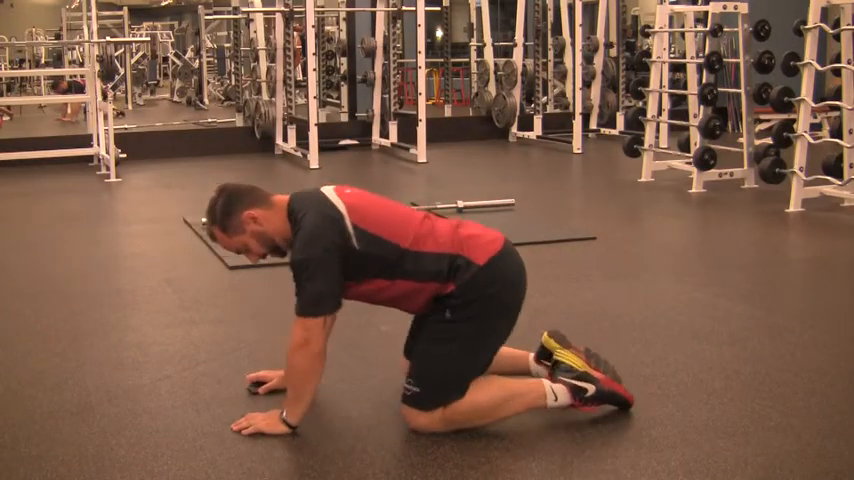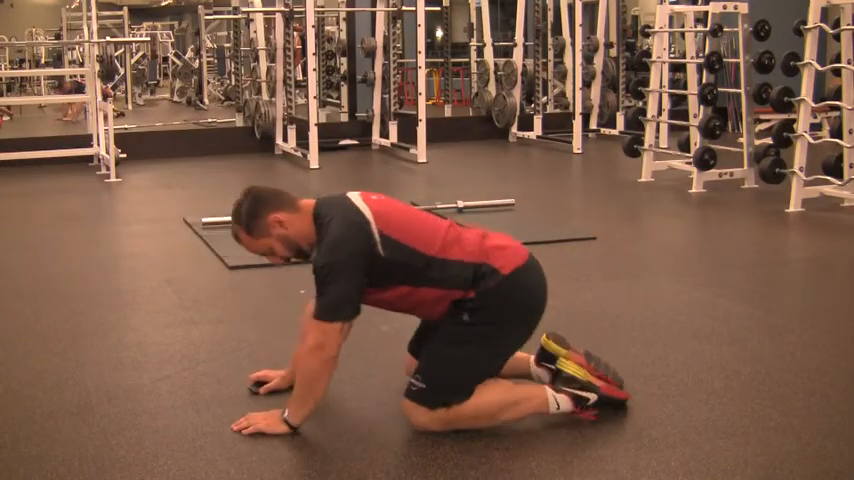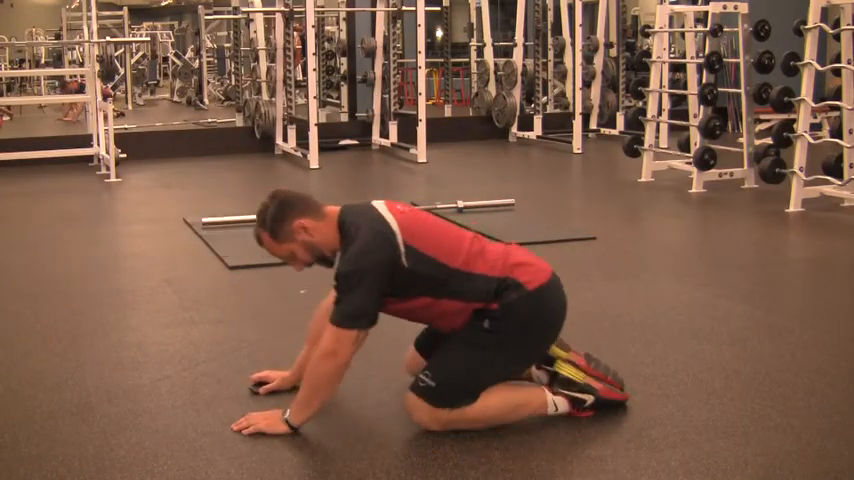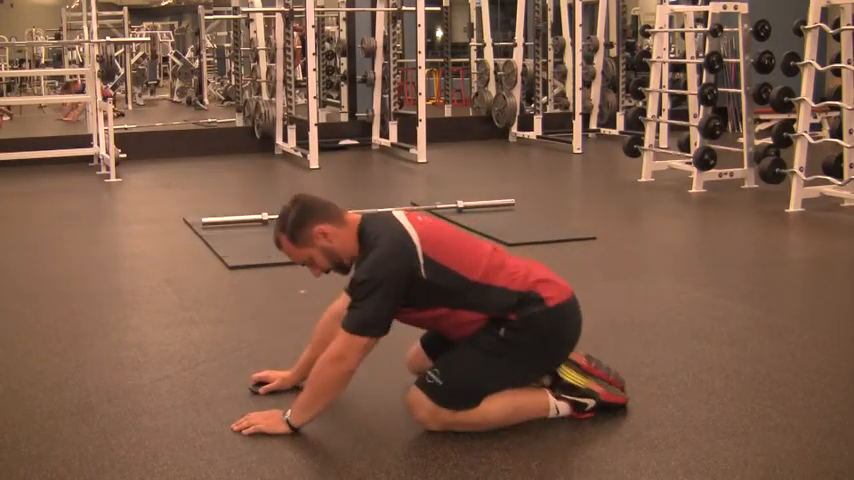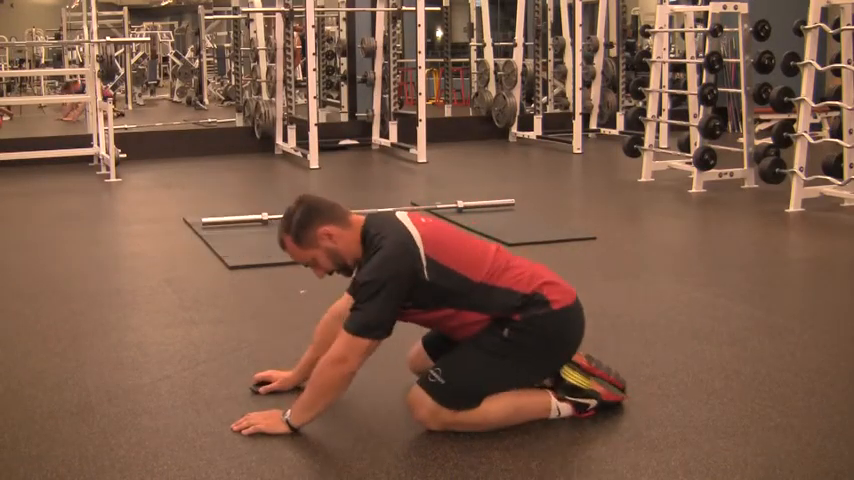
dt=0.3s
person 1, frame 1
left shoulder: (313, 235)
right shoulder: (312, 208)
left elbow: (310, 340)
right elbow: (317, 315)
left wrist: (288, 417)
right wrist: (292, 373)
left hip: (483, 282)
right hip: (482, 263)
left knee: (424, 412)
right knee: (419, 366)
left ankle: (564, 388)
right ankle: (544, 360)
person 1, frame 2
left shoulder: (340, 241)
right shoulder: (336, 213)
left elbow: (324, 346)
right elbow: (320, 310)
left wrist: (289, 418)
right wrist: (292, 373)
left hip: (504, 291)
right hip: (502, 274)
left knee: (424, 410)
right knee: (418, 367)
left ankle: (566, 393)
right ankle: (544, 363)
person 1, frame 3
left shoulder: (365, 248)
right shoulder: (358, 221)
left elbow: (335, 352)
right elbow: (332, 311)
left wrist: (291, 419)
right wrist: (295, 374)
left hip: (525, 304)
right hip: (515, 288)
left knee: (427, 409)
right knee: (418, 364)
left ankle: (565, 395)
right ankle: (543, 365)
person 1, frame 4
left shoulder: (386, 257)
right shoulder: (379, 230)
left elbow: (343, 358)
right elbow: (341, 313)
left wrist: (291, 419)
right wrist: (295, 374)
left hip: (542, 317)
right hip: (529, 303)
left knee: (428, 407)
right knee: (420, 362)
left ankle: (567, 398)
right ankle: (549, 369)
person 1, frame 5
left shoulder: (389, 258)
right shoulder: (381, 231)
left elbow: (344, 359)
right elbow: (342, 314)
left wrist: (291, 420)
right wrist: (297, 375)
left hip: (545, 319)
right hip: (533, 304)
left knee: (429, 407)
right knee: (421, 361)
left ankle: (569, 398)
right ankle: (551, 368)
